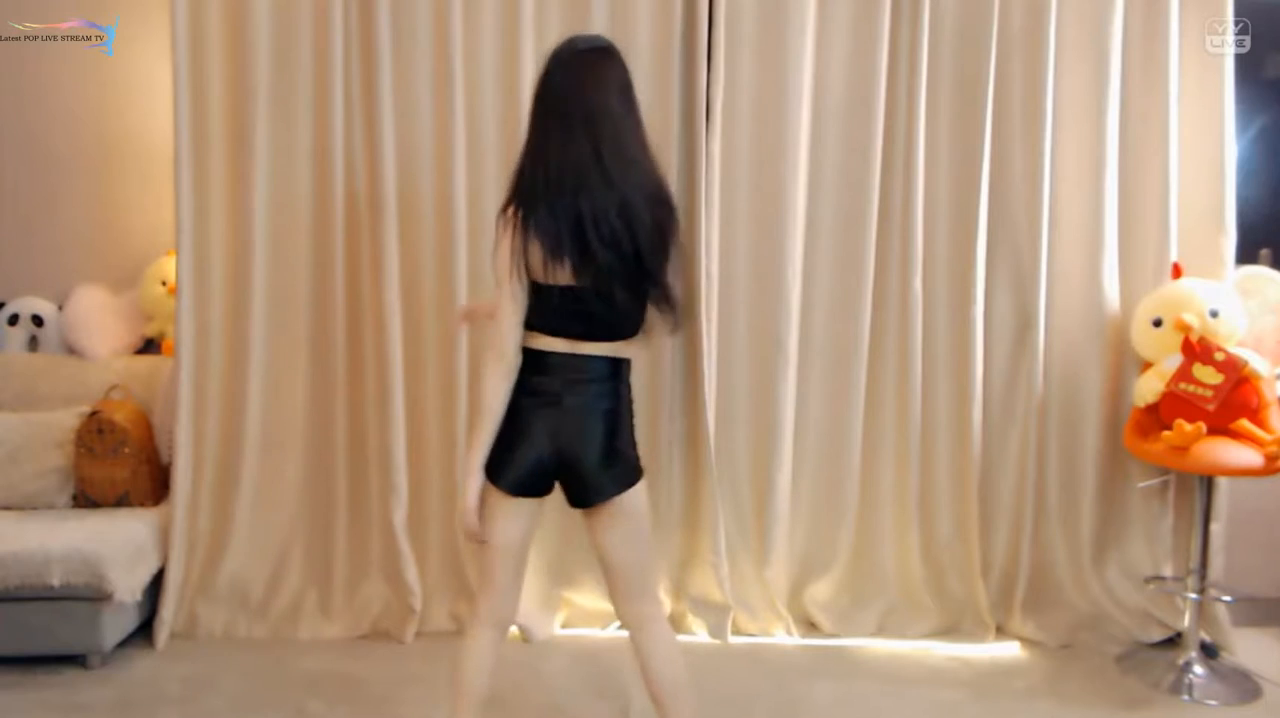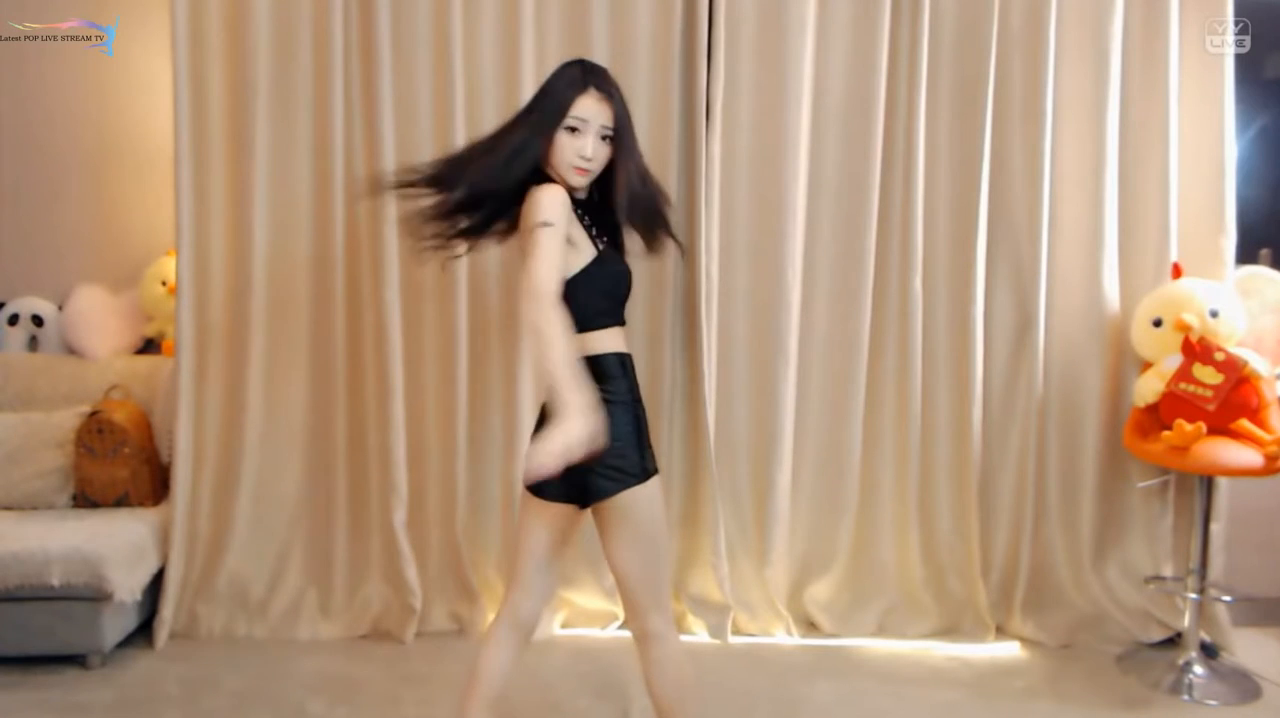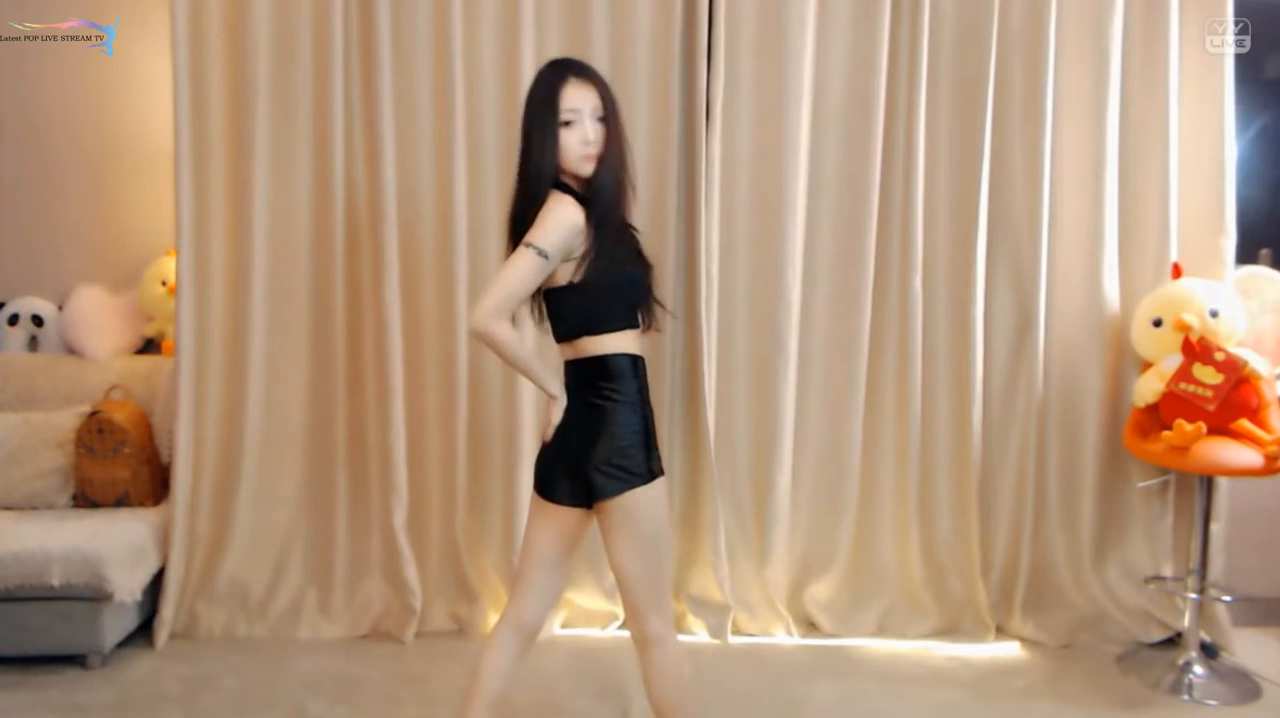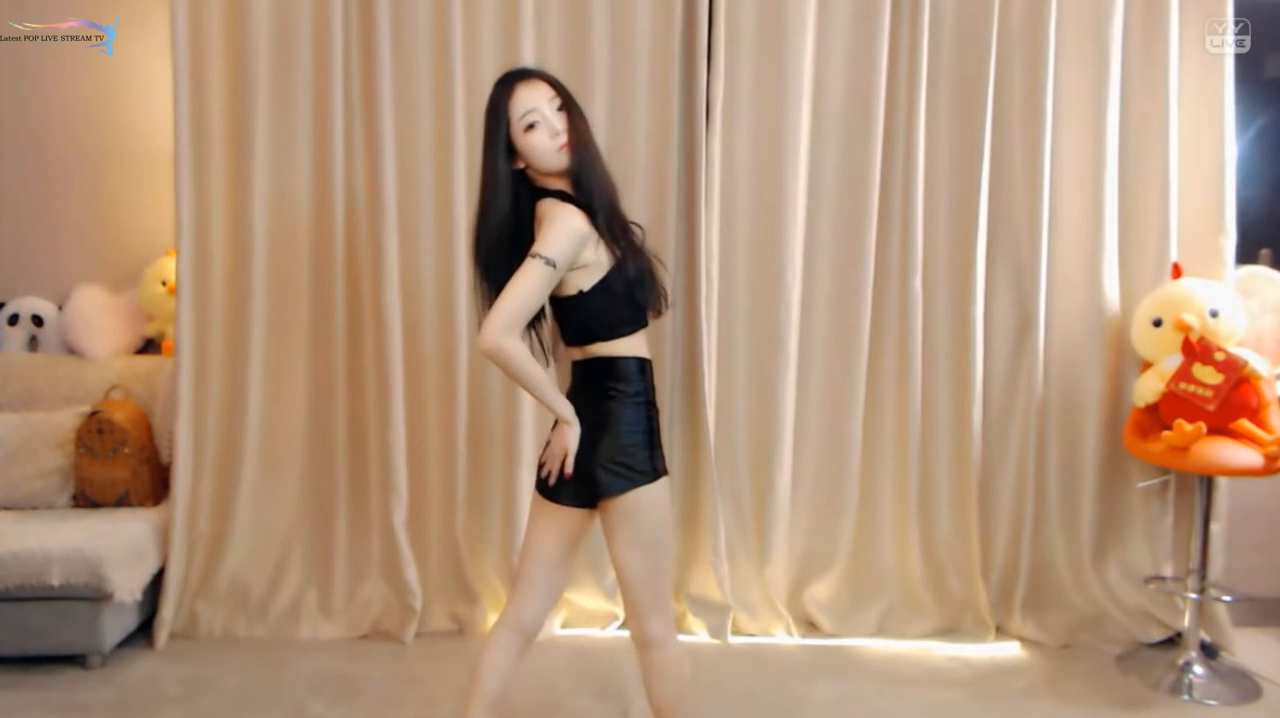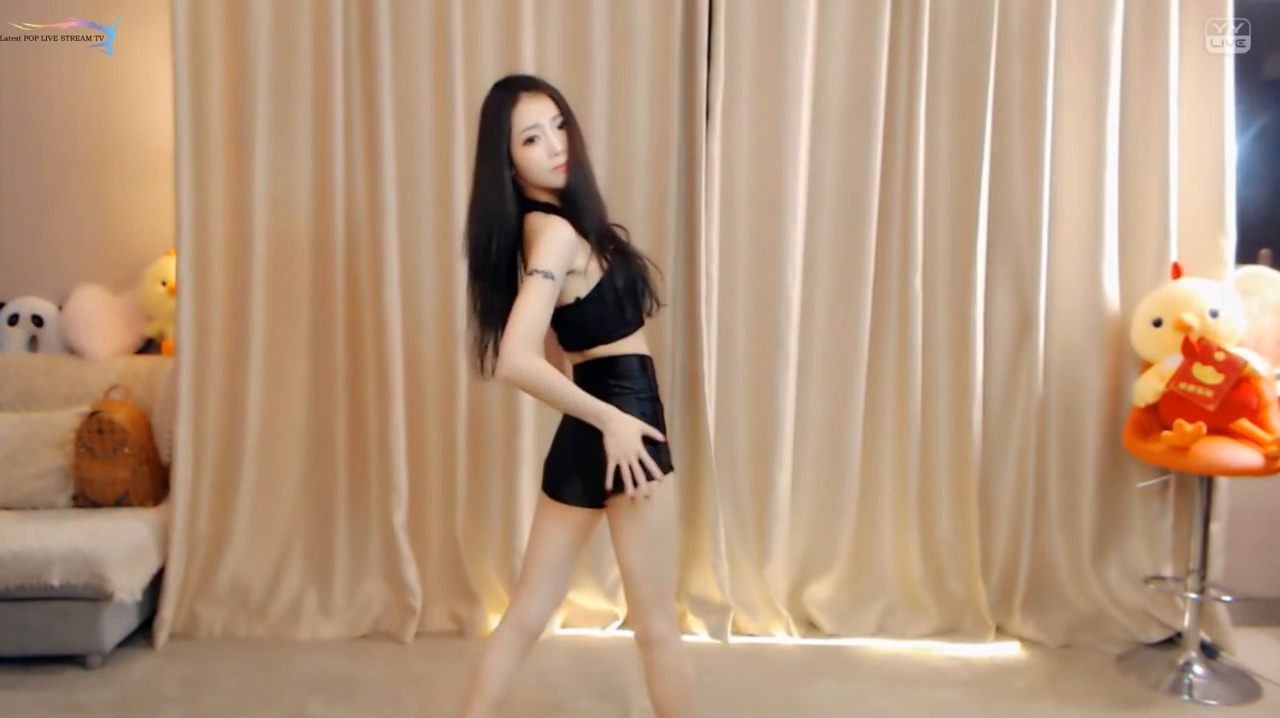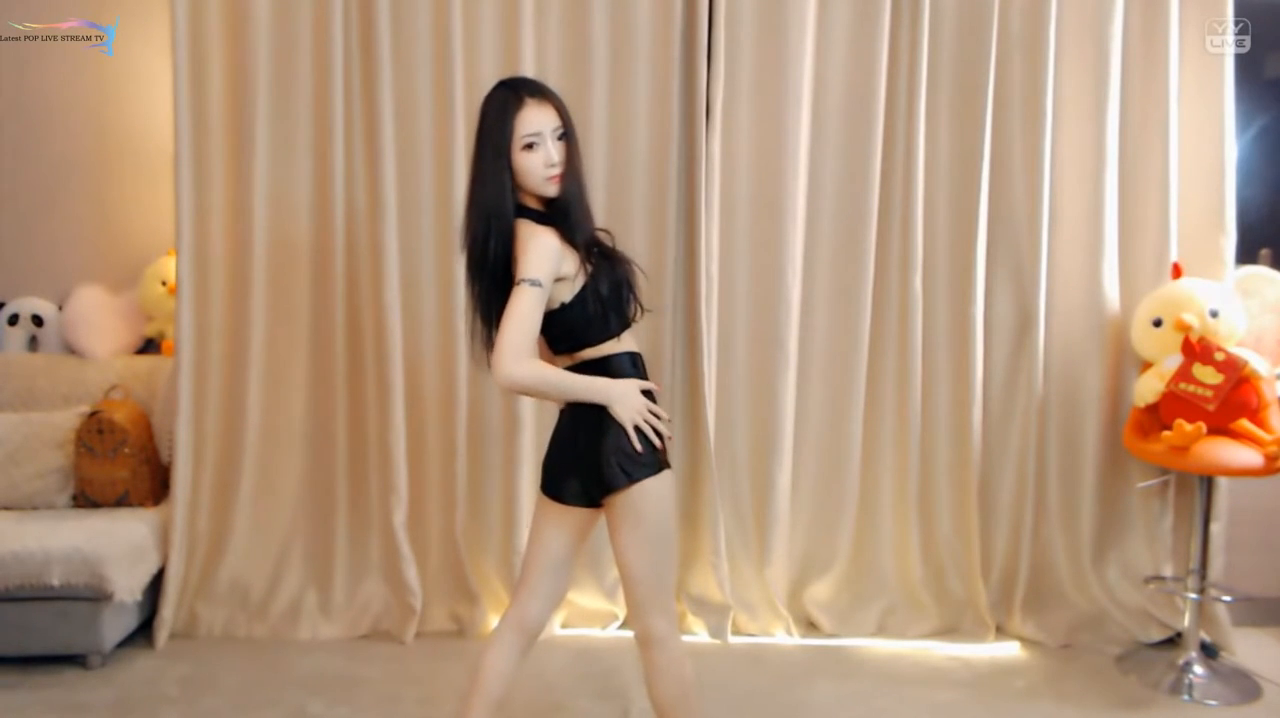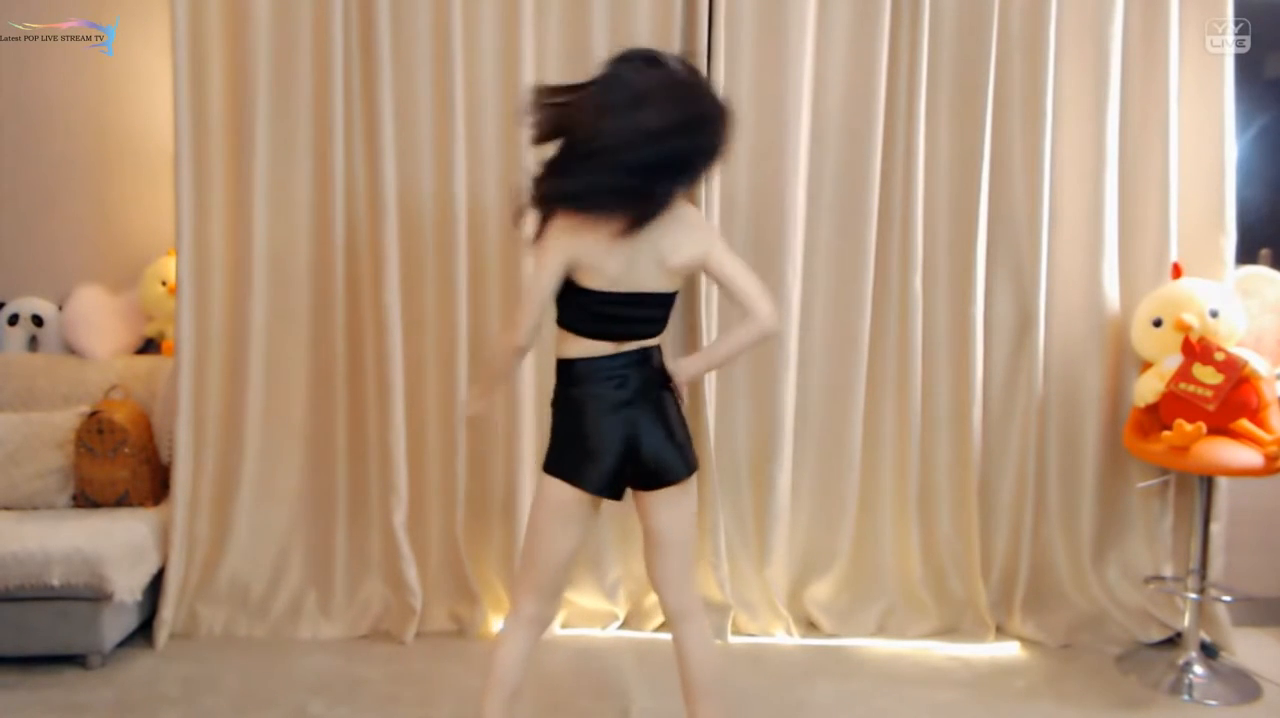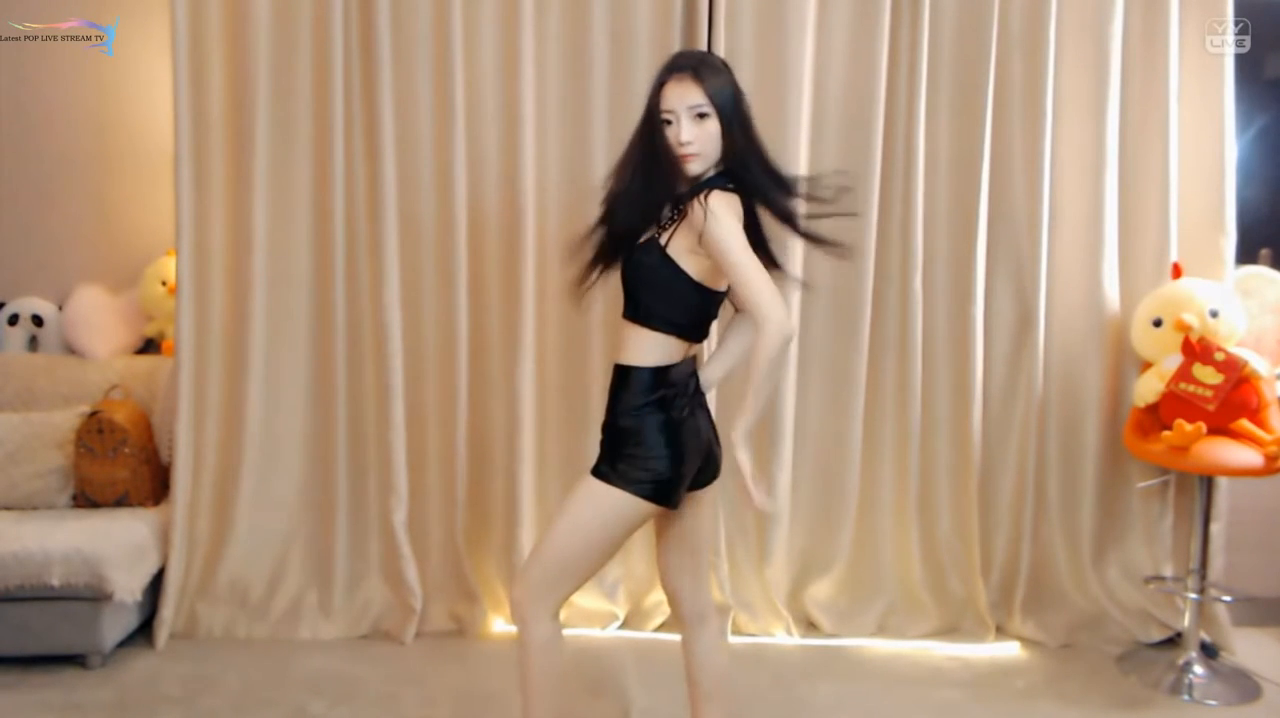
dt=0.5s
person 1, frame 1
left shoulder: (522, 214)
right shoulder: (648, 208)
left elbow: (504, 351)
left wrist: (475, 464)
left hip: (529, 416)
right hip: (602, 418)
left knee: (492, 609)
right knee: (643, 611)
person 1, frame 2
left shoulder: (566, 210)
right shoulder: (549, 201)
right elbow: (540, 298)
right wrist: (576, 408)
left hip: (590, 415)
right hip: (608, 411)
left knee: (519, 613)
right knee: (654, 622)
person 1, frame 3
left shoulder: (582, 210)
right shoulder: (564, 212)
right elbow: (486, 318)
right wrist: (554, 388)
left hip: (579, 425)
right hip: (613, 422)
left knee: (524, 612)
right knee: (654, 625)
person 1, frame 4
left shoulder: (565, 213)
right shoulder: (568, 221)
right elbow: (495, 336)
right wrist: (563, 412)
left hip: (587, 424)
right hip: (619, 424)
left knee: (522, 612)
right knee: (654, 626)
person 1, frame 5
left shoulder: (542, 227)
right shoulder: (559, 233)
right elbow: (516, 361)
right wrist: (611, 420)
left hip: (584, 432)
right hip: (622, 422)
left knee: (527, 612)
right knee: (656, 623)
person 1, frame 6
left shoulder: (537, 230)
right shoulder: (542, 243)
right elbow: (511, 368)
right wrist: (608, 390)
left hip: (577, 432)
right hip: (616, 428)
left knee: (524, 613)
right knee: (656, 622)
person 1, frame 7
left shoulder: (572, 225)
right shoulder: (687, 227)
left elbow: (521, 335)
right elbow: (763, 316)
left wrist: (486, 387)
right wrist: (689, 367)
left hip: (587, 423)
right hip: (657, 413)
left knee: (530, 604)
right knee: (681, 600)
person 1, frame 8
left shoulder: (715, 208)
right shoulder: (695, 206)
left elbow: (777, 322)
right elbow: (753, 318)
left wrist: (741, 434)
right wrist: (697, 382)
left hip: (649, 428)
right hip: (675, 418)
left knee: (533, 598)
right knee: (694, 605)
